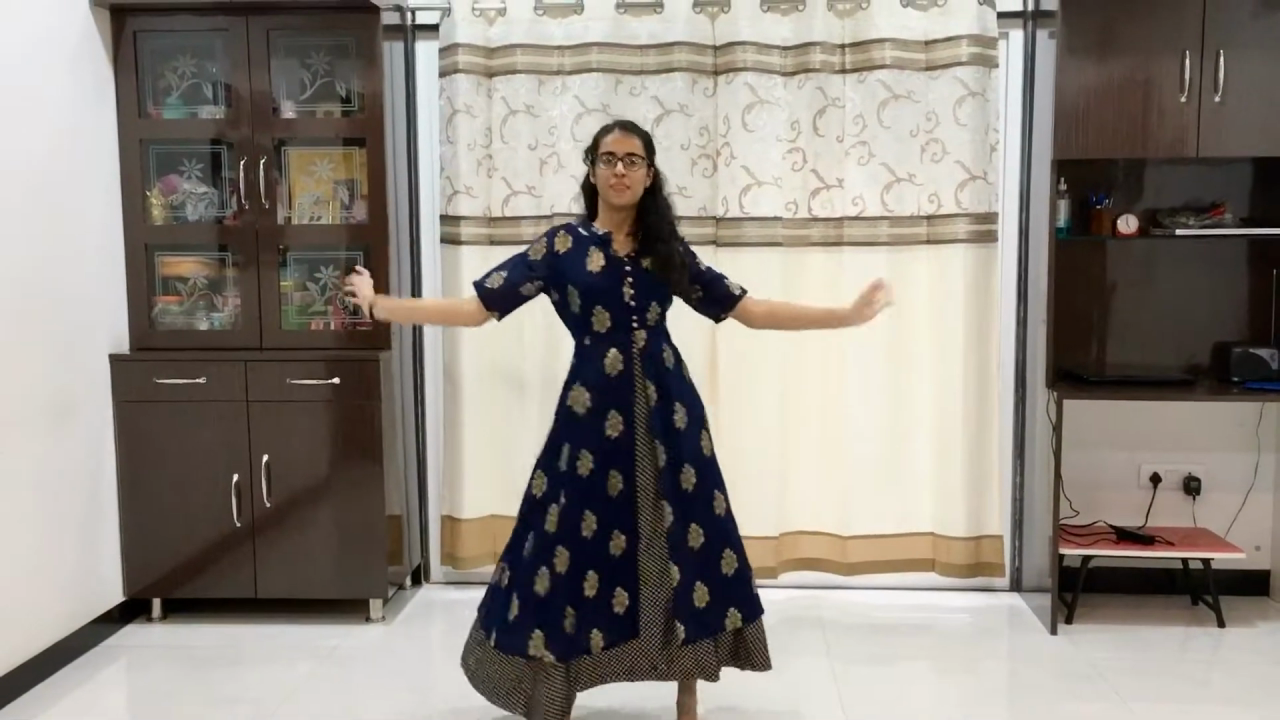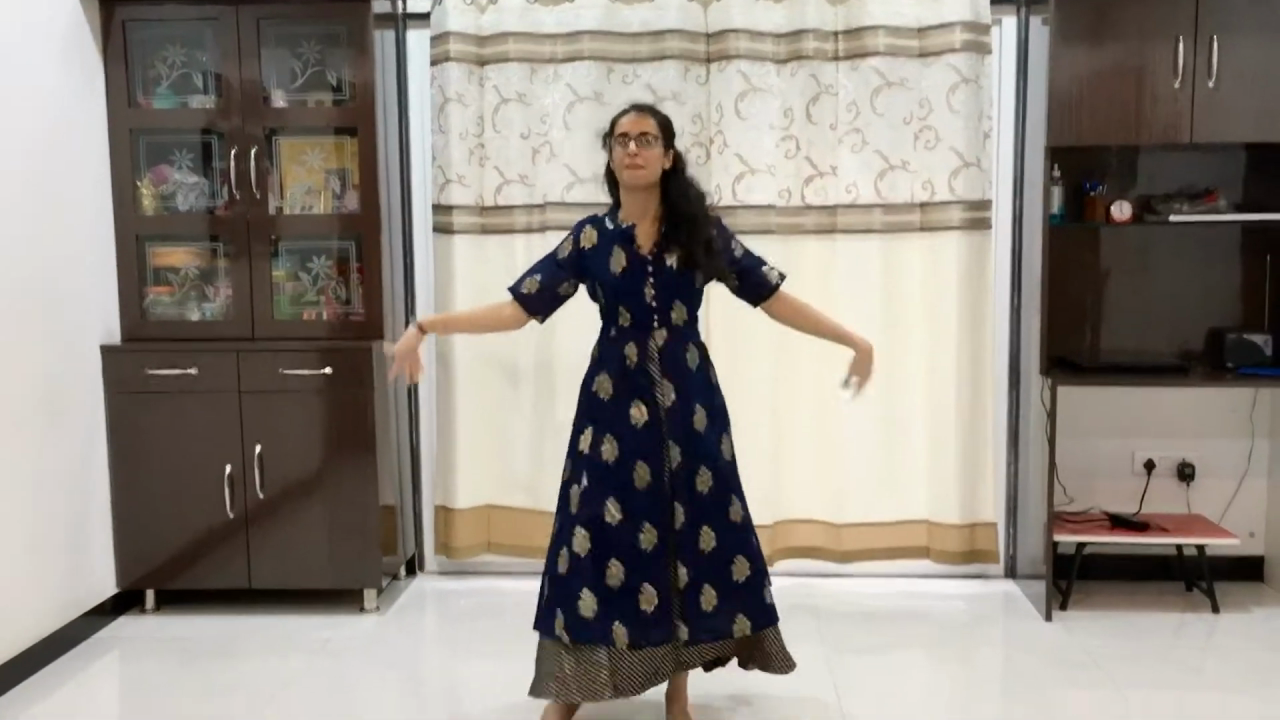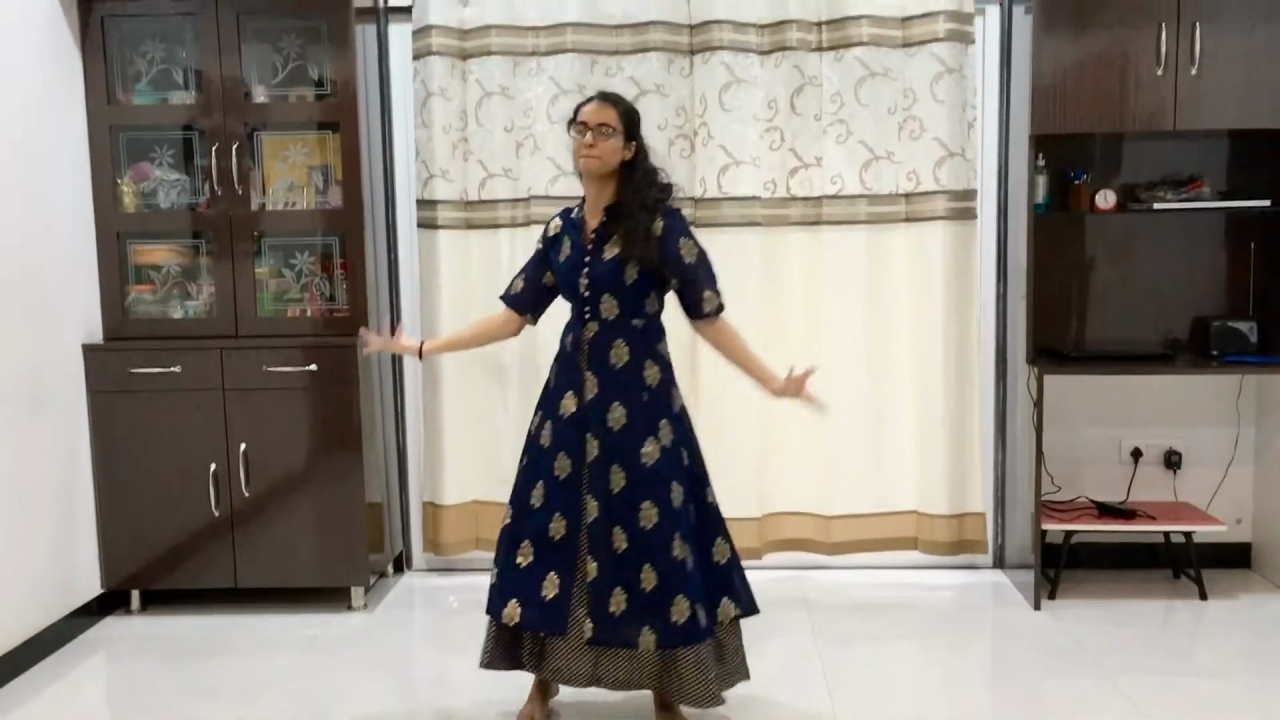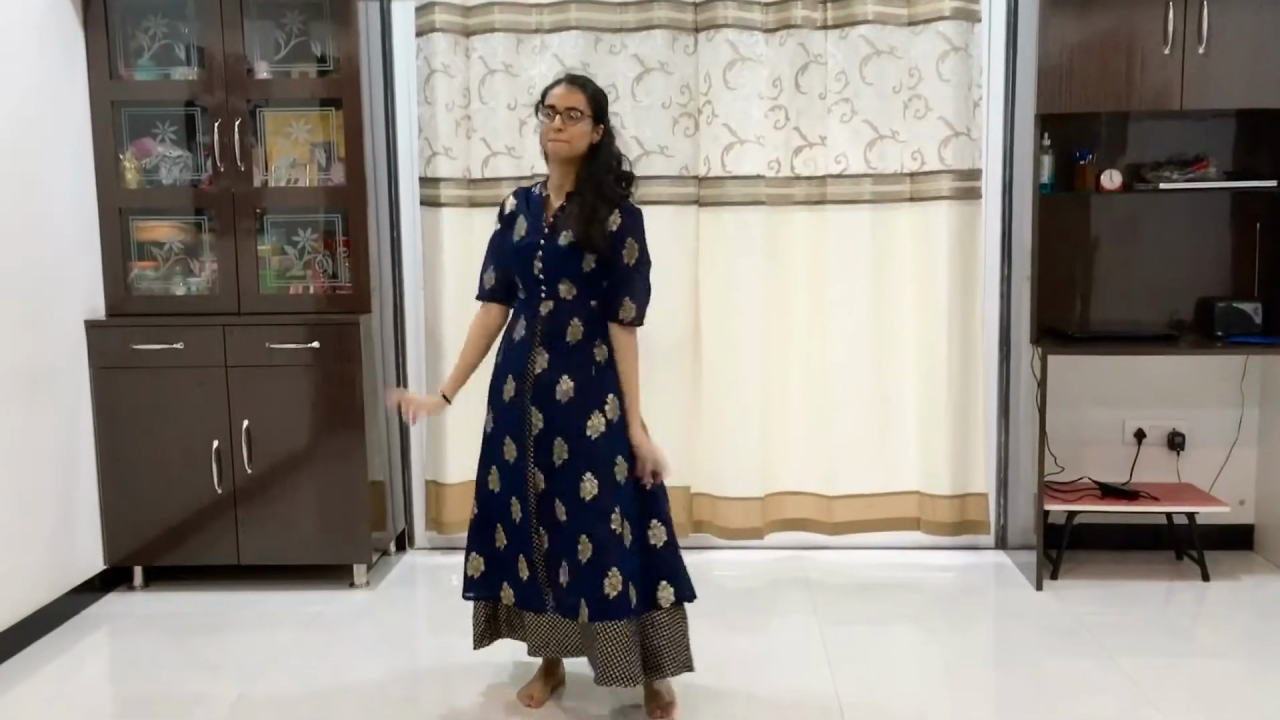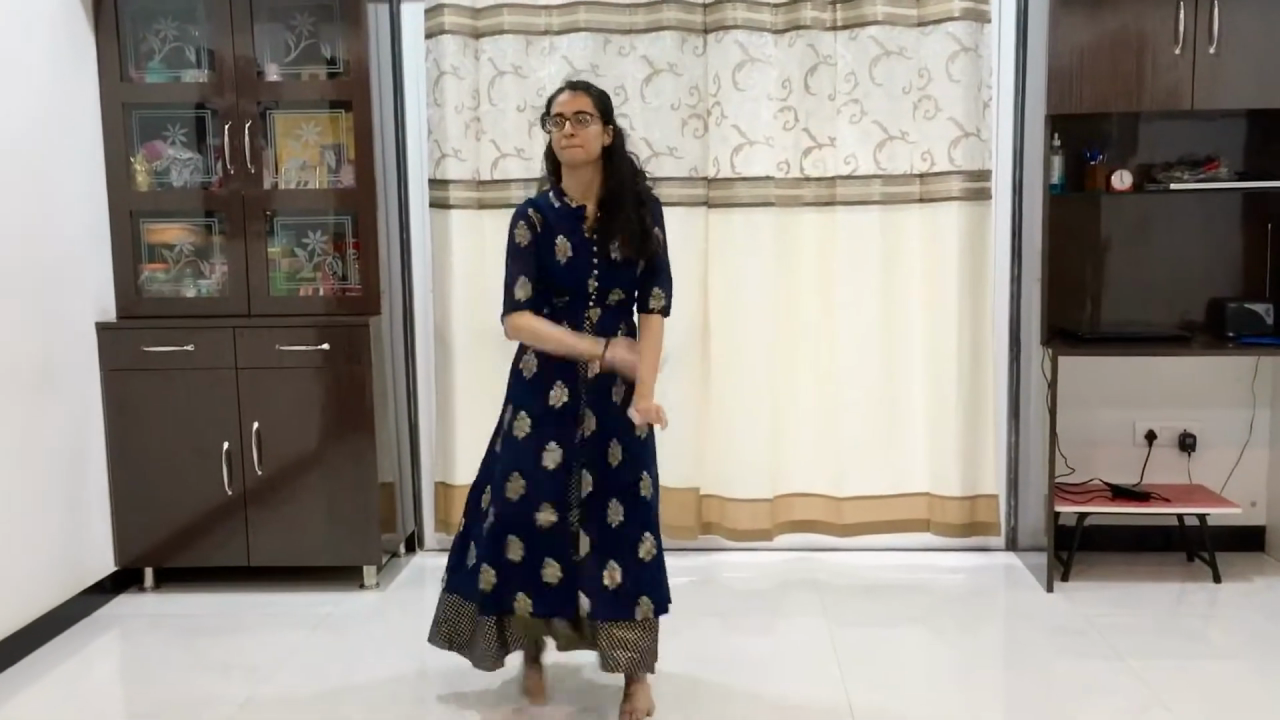
dt=0.4s
person 1, frame 1
left shoulder: (669, 249)
right shoulder: (561, 245)
left elbow: (748, 309)
right elbow: (476, 307)
left wrist: (846, 314)
right wrist: (383, 306)
left hip: (669, 408)
right hip: (593, 409)
left knee: (689, 545)
right knee: (578, 543)
person 1, frame 2
left shoulder: (701, 231)
right shoulder: (589, 238)
left elbow: (772, 295)
right elbow: (518, 307)
left wrist: (856, 342)
right wrist: (428, 325)
left hip: (689, 402)
right hip: (616, 402)
left knee: (698, 542)
right knee: (602, 538)
person 1, frame 3
left shoulder: (658, 223)
right shoulder: (560, 227)
left elbow: (707, 315)
right elbow: (515, 312)
left wrist: (771, 381)
right wrist: (421, 346)
left hip: (639, 399)
right hip: (570, 396)
left knee: (649, 537)
right knee: (546, 533)
person 1, frame 4
left shoulder: (616, 212)
right shoulder: (516, 206)
left elbow: (624, 321)
right elbow: (494, 306)
left wrist: (636, 422)
right wrist: (446, 390)
left hip: (588, 383)
right hip: (520, 383)
left knee: (603, 522)
right knee: (523, 513)
right ankle: (549, 658)
person 1, frame 5
left shoulder: (641, 209)
right shoulder: (532, 216)
left elbow: (654, 307)
right elbow: (517, 318)
left wrist: (644, 390)
right wrist: (595, 350)
left hip: (616, 389)
right hip: (547, 384)
left knee: (625, 521)
right knee: (529, 515)
right ankle: (532, 650)
